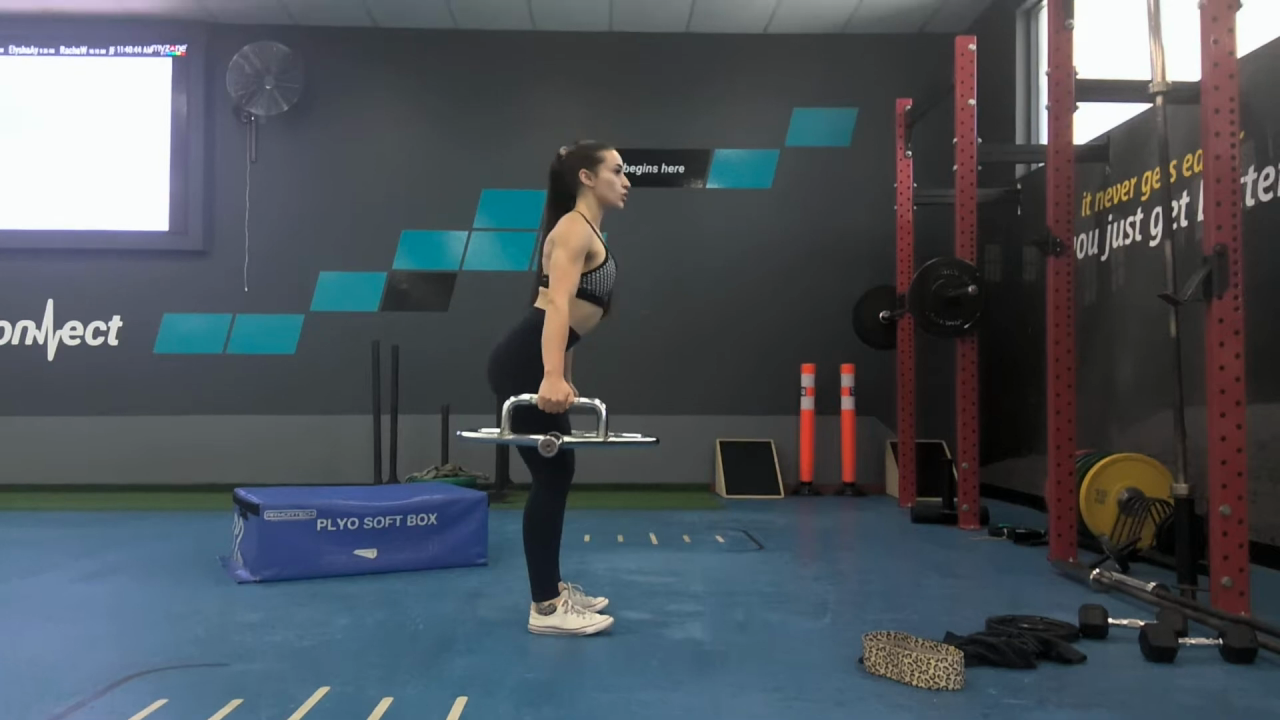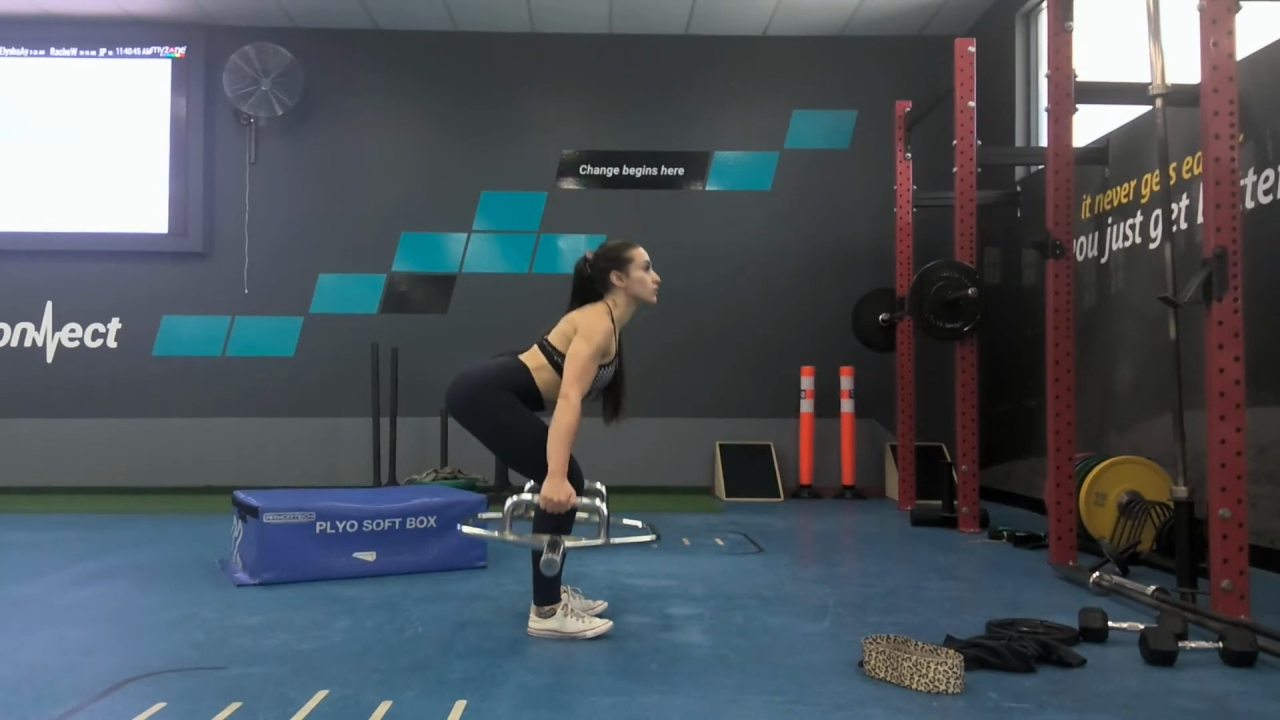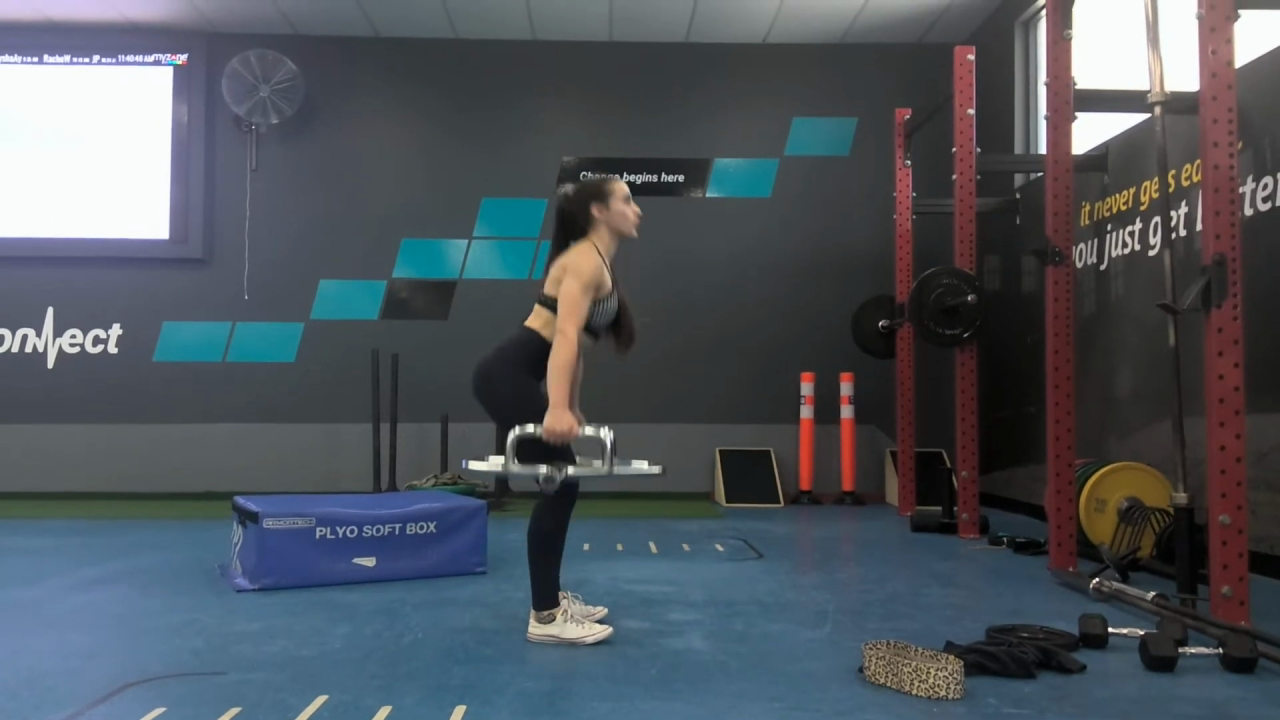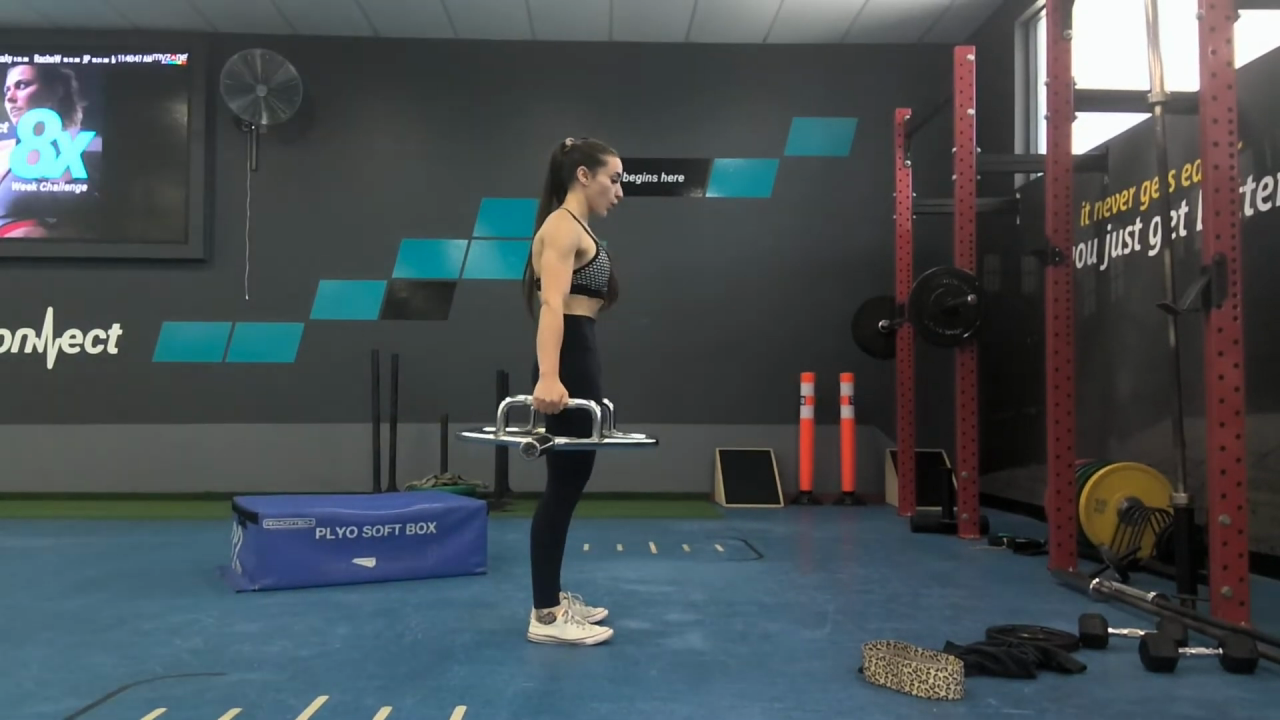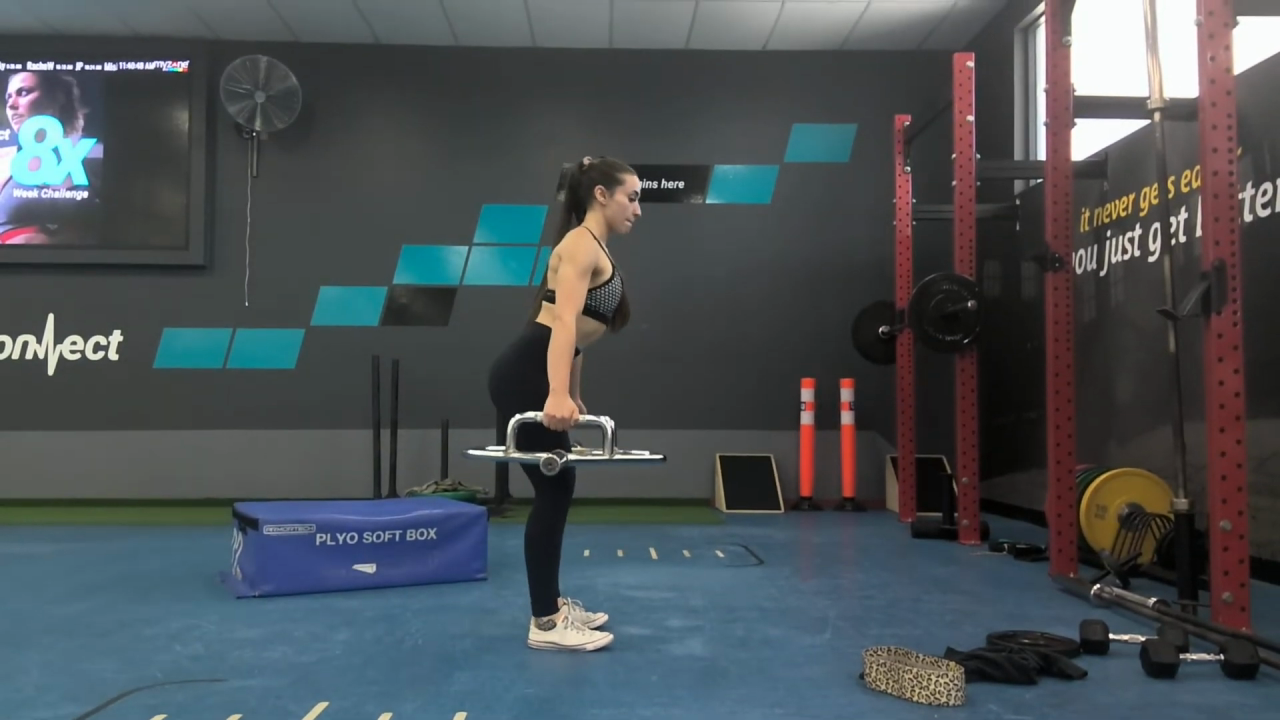
dt=1s
person 1, frame 1
left shoulder: (585, 231)
right shoulder: (575, 228)
right elbow: (557, 305)
left wrist: (562, 377)
right wrist: (552, 378)
left hip: (531, 361)
right hip: (524, 361)
left knee: (557, 472)
right knee: (551, 475)
left ankle: (552, 589)
right ankle: (546, 609)
person 1, frame 2
left shoulder: (605, 325)
right shoulder: (598, 323)
left elbow: (568, 397)
right elbow: (568, 400)
left wrist: (559, 470)
right wrist: (555, 478)
left hip: (486, 392)
right hip: (482, 395)
left knee: (566, 480)
right knee: (564, 487)
left ankle: (551, 590)
right ankle: (547, 611)
person 1, frame 3
left shoulder: (596, 262)
right shoulder: (585, 261)
left elbow: (571, 344)
right elbow: (564, 337)
left wrist: (572, 410)
right wrist: (557, 412)
left hip: (518, 376)
right hip: (509, 376)
left knee: (561, 487)
right knee: (558, 489)
left ankle: (551, 598)
right ankle: (545, 618)
person 1, frame 4
left shoulder: (575, 227)
right shoulder: (563, 227)
right elbow: (552, 306)
right wrist: (548, 377)
left hip: (578, 361)
right hip: (568, 363)
left knee: (570, 482)
right knee: (564, 485)
left ankle: (552, 599)
right ankle: (546, 616)
person 1, frame 5
left shoulder: (593, 248)
right shoulder: (582, 245)
right elbow: (563, 323)
left wrist: (572, 395)
right wrist: (557, 395)
left hip: (529, 374)
right hip: (524, 375)
left knee: (558, 488)
right knee: (553, 490)
left ankle: (552, 604)
right ankle: (546, 624)
